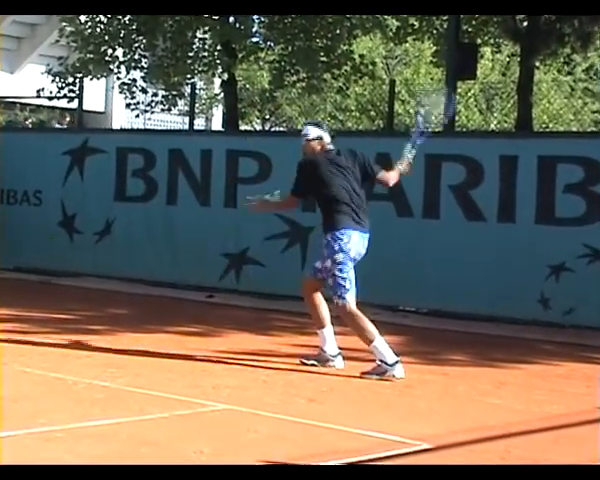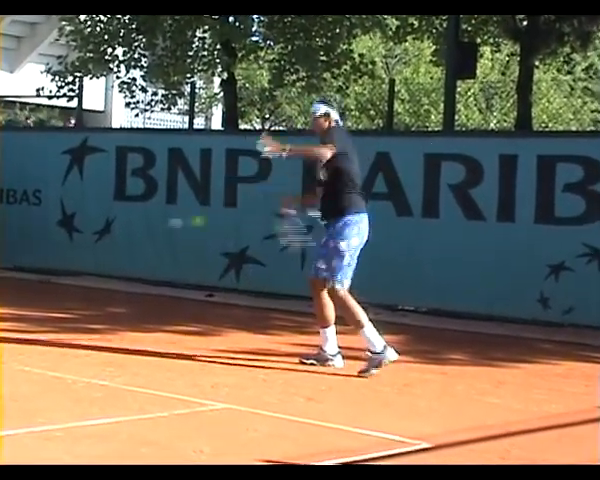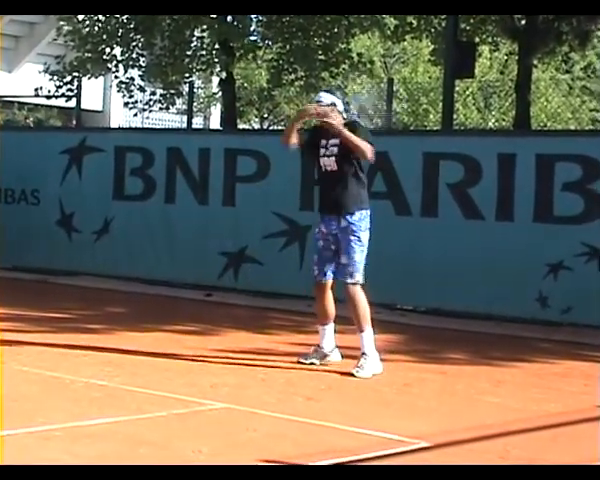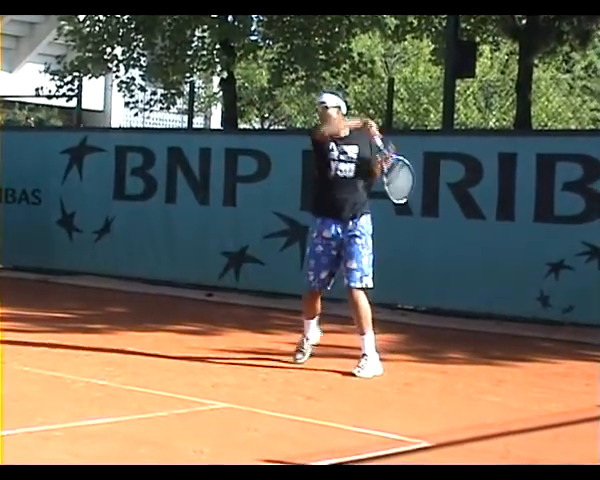
dt=0.2s
person 1, frame 1
left shoulder: (306, 165)
right shoulder: (354, 157)
left elbow: (293, 202)
right elbow: (386, 180)
left wrist: (267, 205)
right wrist: (398, 169)
left hip: (342, 237)
right hip: (357, 235)
left knee: (346, 306)
right knee: (311, 286)
left ankle: (389, 362)
right ankle: (330, 352)
person 1, frame 2
left shoulder: (336, 136)
right shoulder: (326, 142)
left elbow: (323, 154)
left wrist: (284, 149)
right wrist: (301, 201)
left hip: (350, 221)
right hip: (336, 222)
left knee: (337, 290)
right knee: (318, 284)
left ankle: (379, 349)
right ankle: (329, 351)
person 1, frame 3
left shoulder: (354, 129)
right shoulder: (315, 133)
left elbow: (368, 154)
right elbow: (290, 140)
left wrist: (342, 127)
right wrist: (300, 115)
left hip: (355, 217)
right hip: (327, 219)
left knee: (351, 286)
right knee: (321, 284)
left ankle: (370, 355)
right ankle: (327, 348)
person 1, frame 4
left shoulder: (362, 139)
right shoulder: (319, 134)
left elbow: (367, 181)
right elbow: (322, 132)
left wrist: (376, 168)
right wrist: (359, 123)
left hip: (358, 223)
right hip: (325, 223)
left knee: (356, 290)
right knee: (315, 288)
left ankle: (370, 356)
right ankle: (310, 334)
